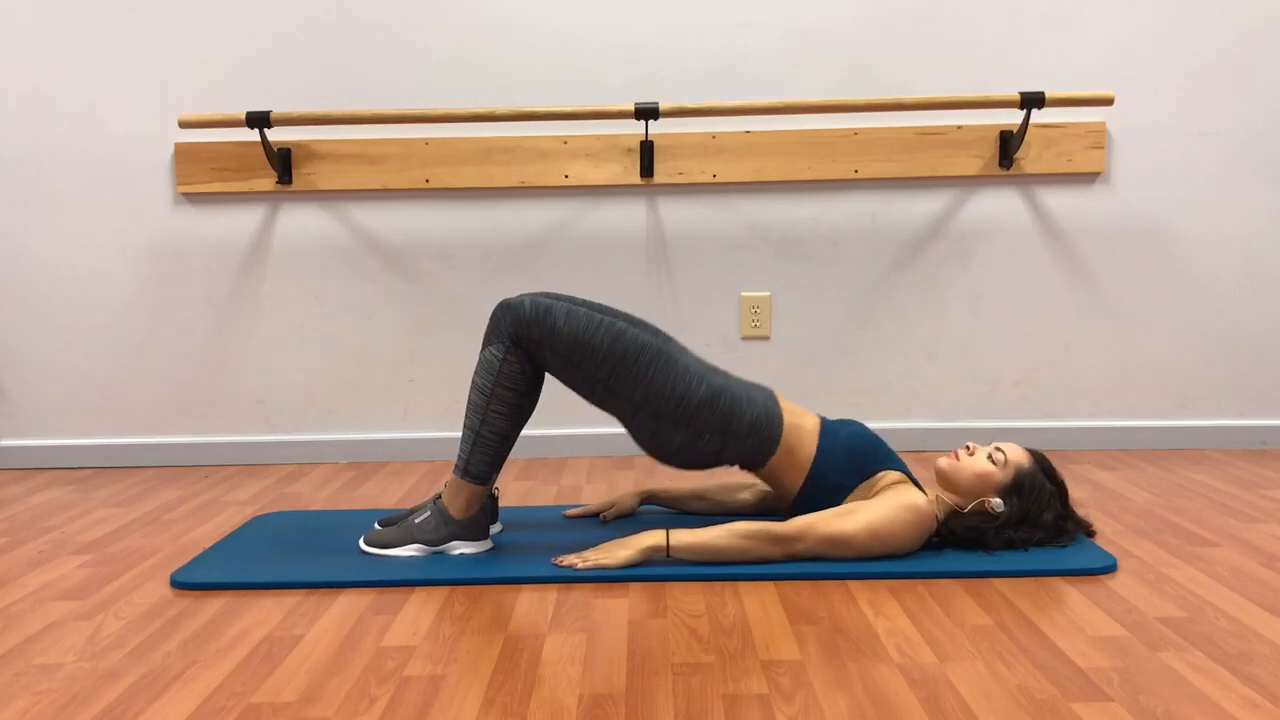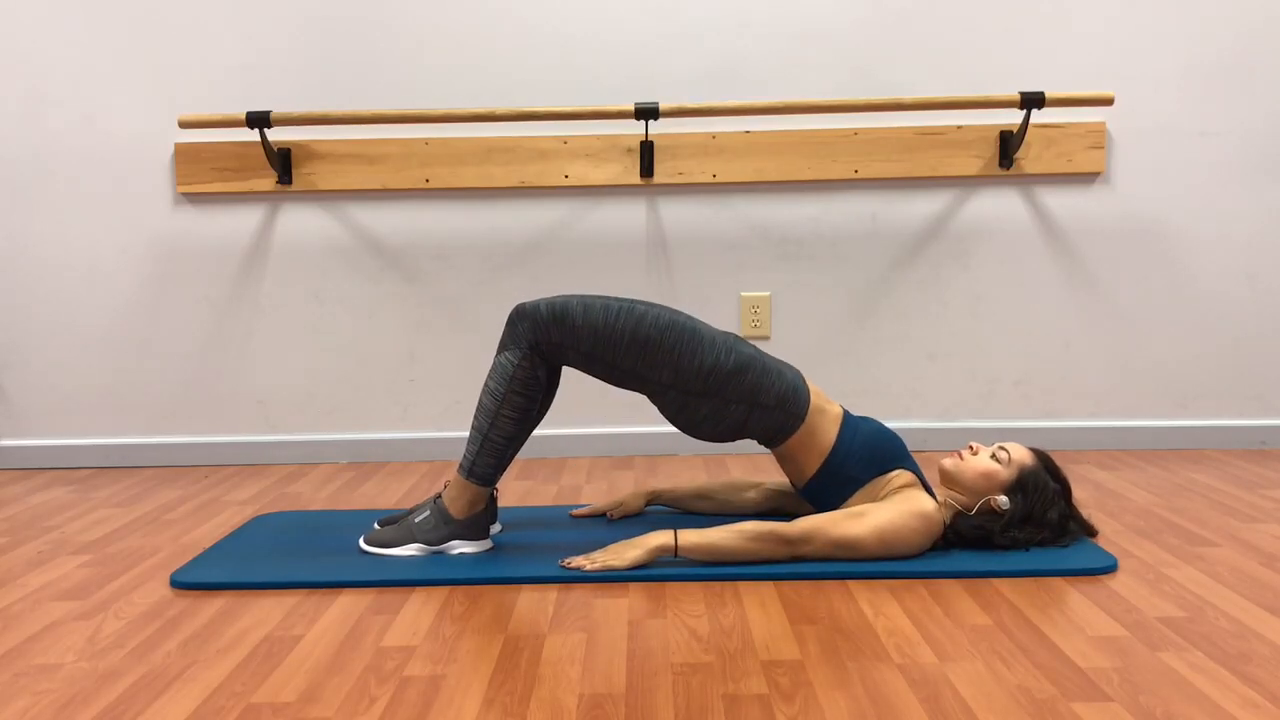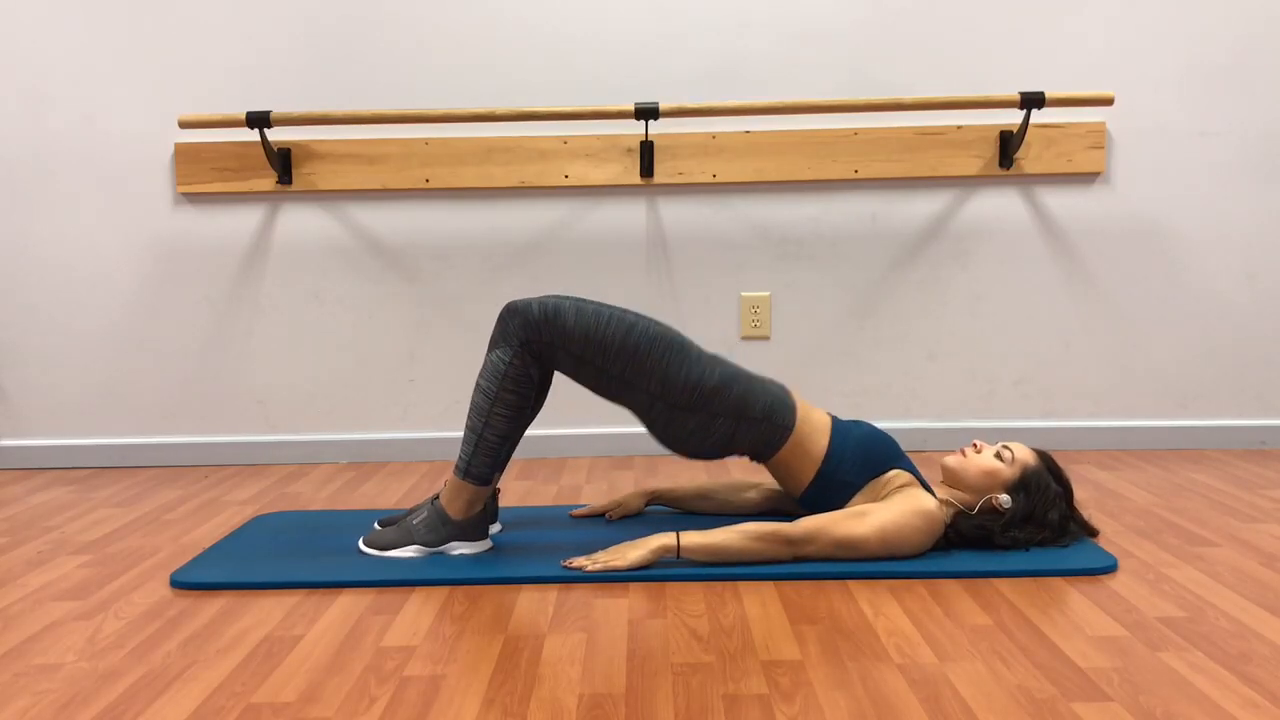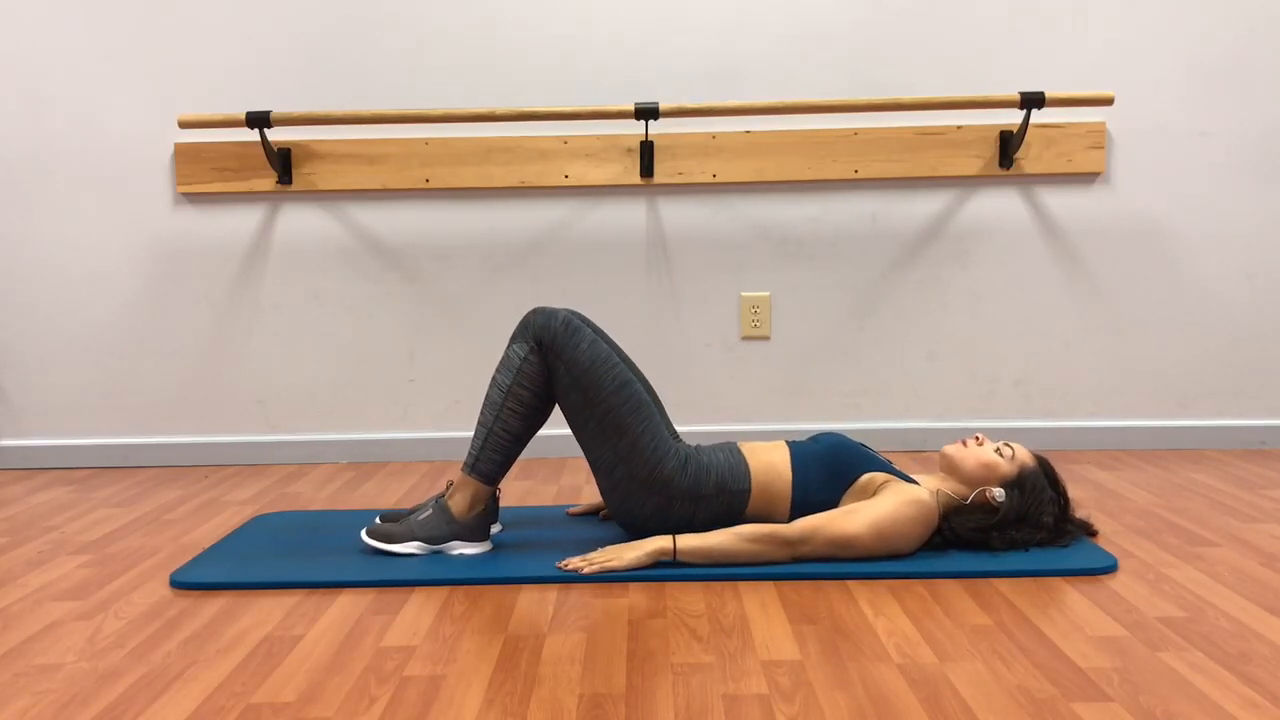
dt=0.7s
person 1, frame 1
left shoulder: (908, 519)
right shoulder: (900, 492)
left elbow: (781, 539)
left wrist: (650, 542)
right wrist: (645, 494)
right hip: (710, 413)
left knee: (519, 322)
right knee: (524, 321)
left ankle: (458, 515)
right ankle: (463, 501)
person 1, frame 2
left shoulder: (918, 522)
right shoulder: (912, 499)
left elbow: (789, 540)
right elbow: (761, 498)
left wrist: (660, 543)
right wrist: (650, 496)
left knee: (538, 326)
right knee: (539, 325)
left ankle: (461, 514)
right ankle: (465, 498)
person 1, frame 3
left shoulder: (921, 522)
right shoulder: (914, 499)
left elbow: (793, 541)
left wrist: (663, 544)
right wrist: (651, 494)
right hip: (726, 406)
left knee: (528, 323)
right knee: (533, 322)
left ankle: (457, 515)
right ankle: (466, 499)
person 1, frame 4
left shoulder: (912, 514)
right shoulder: (903, 491)
left elbow: (788, 540)
left wrist: (657, 547)
right wrist: (637, 496)
left hip: (670, 488)
right hip: (680, 475)
left knee: (548, 330)
right knee: (551, 332)
left ankle: (460, 512)
right ankle: (471, 502)
